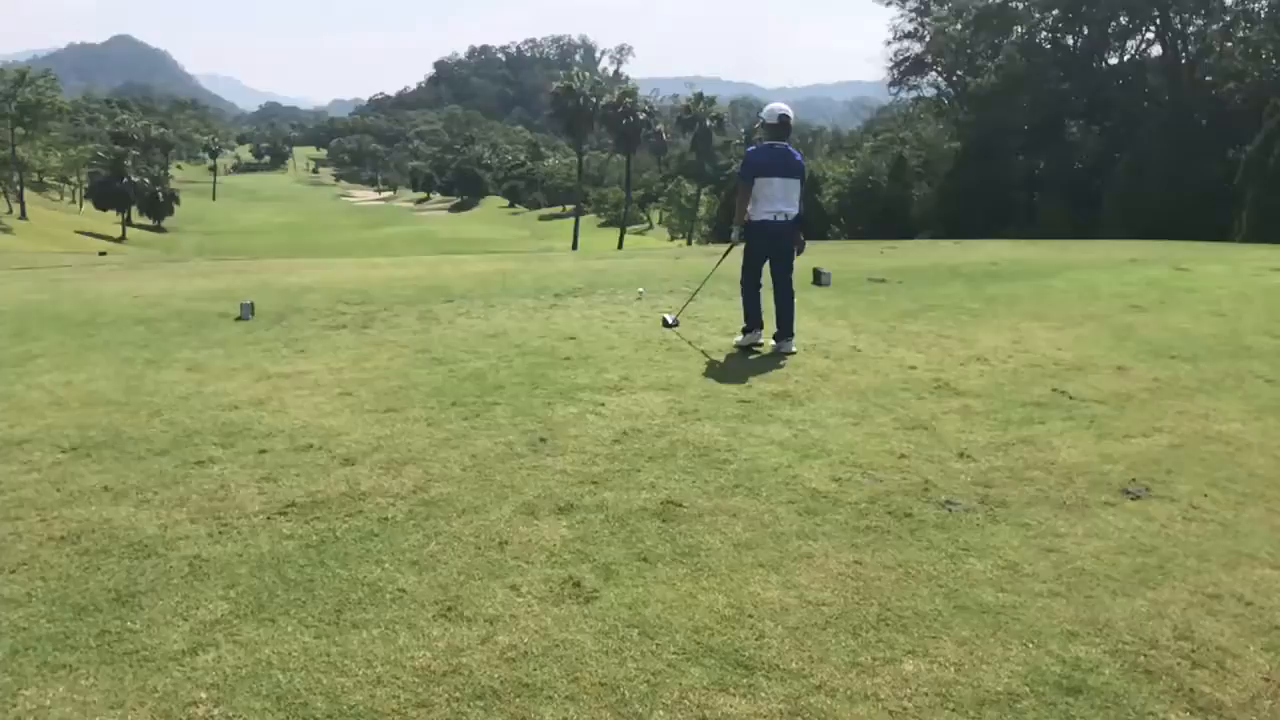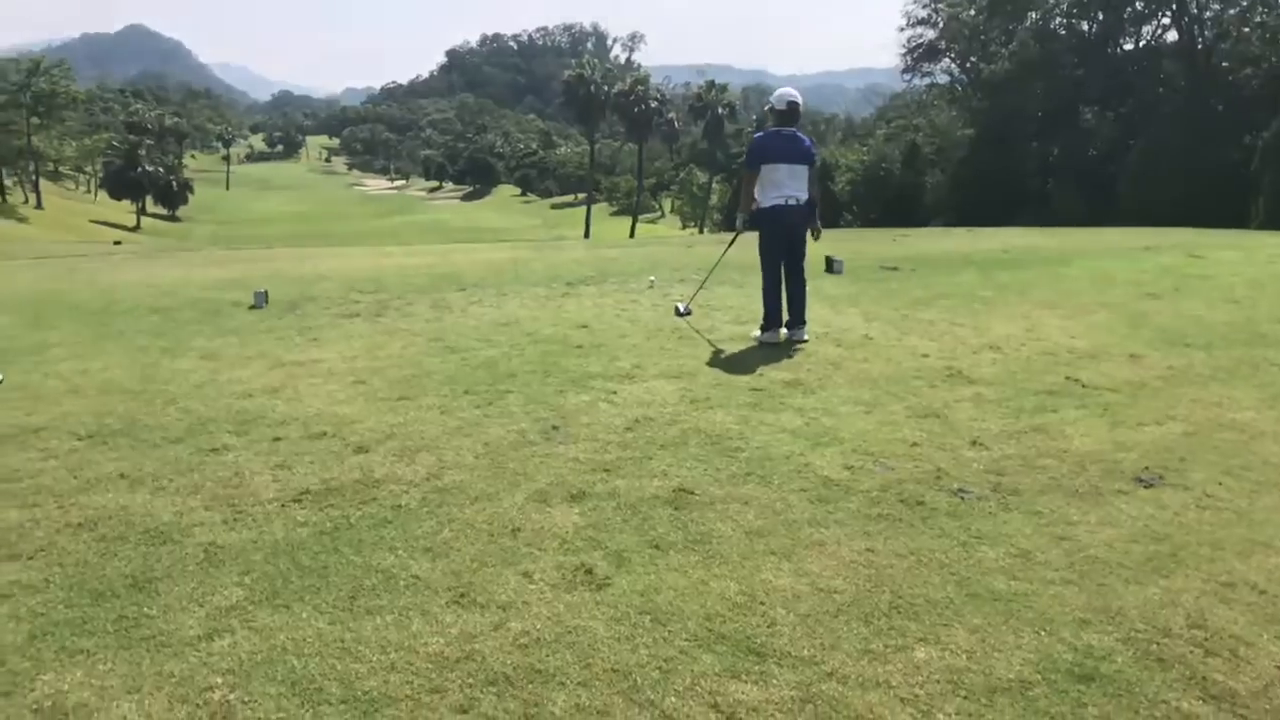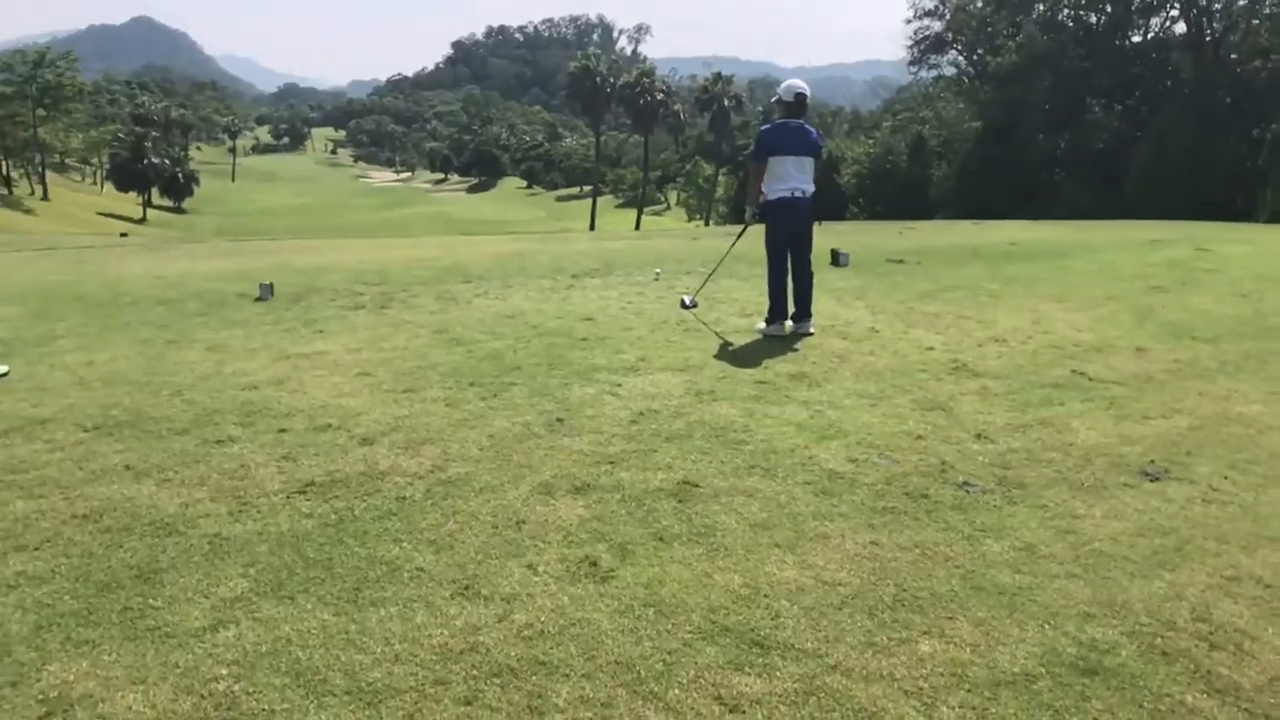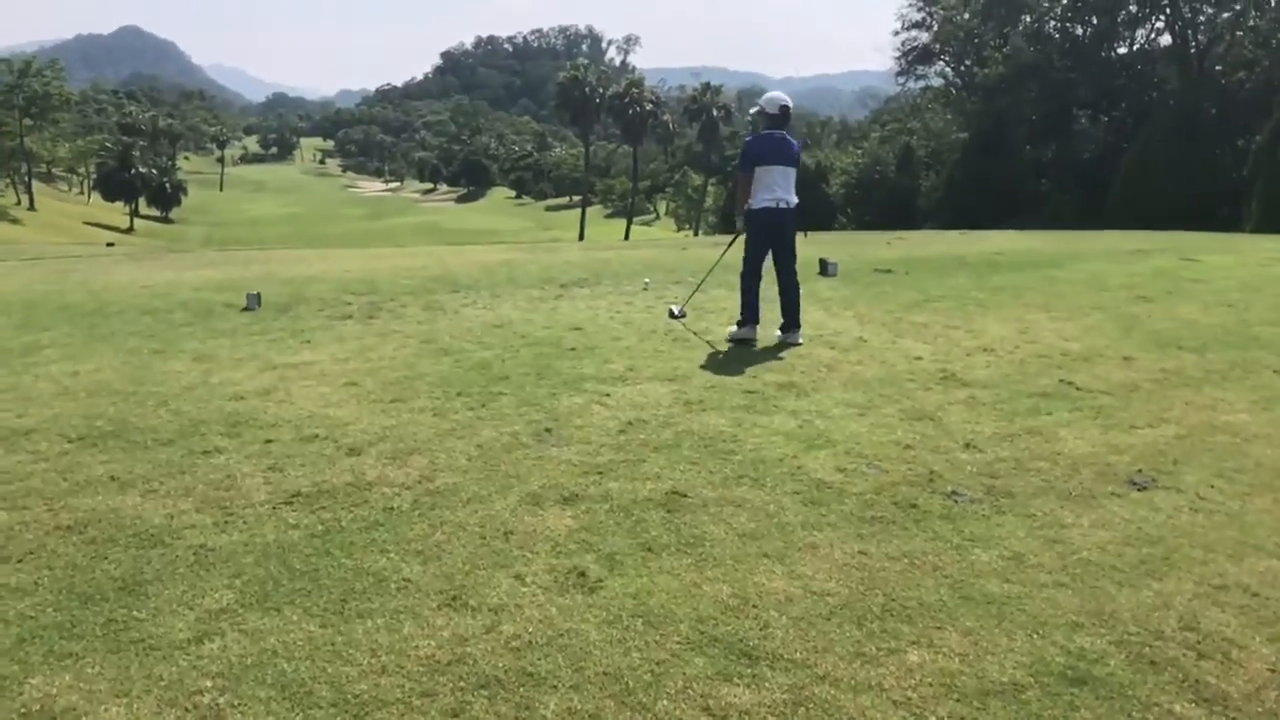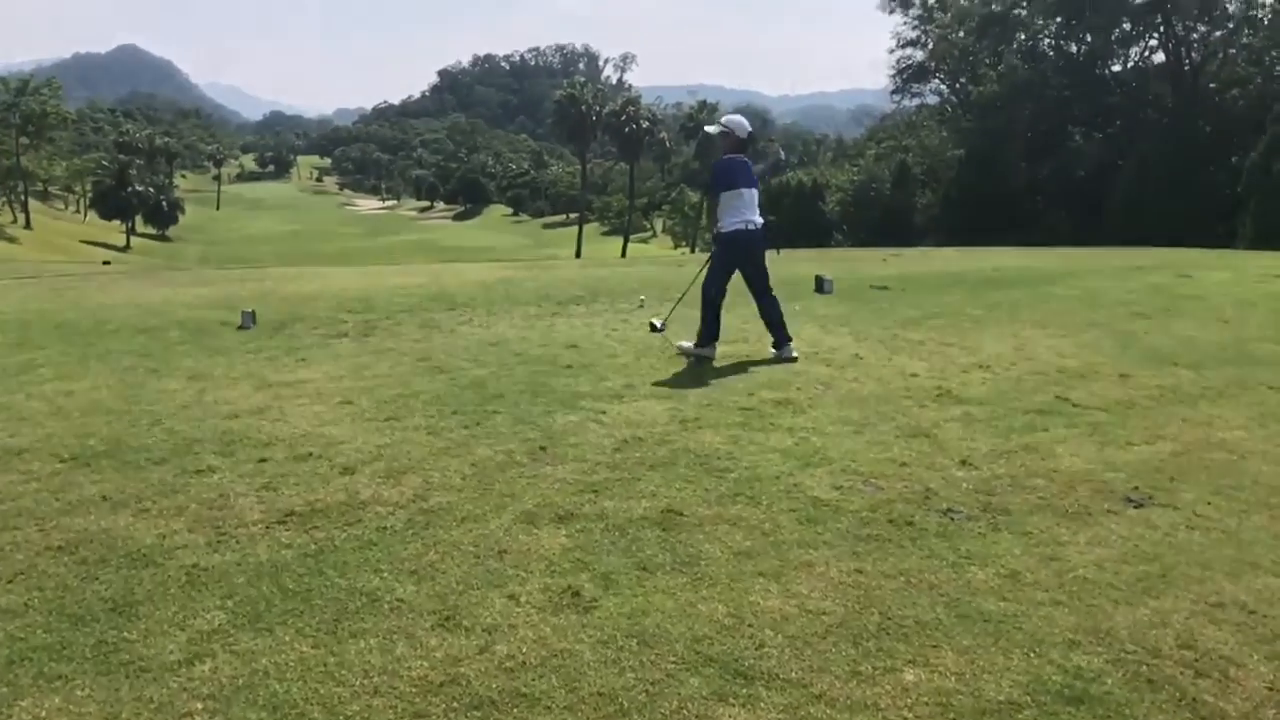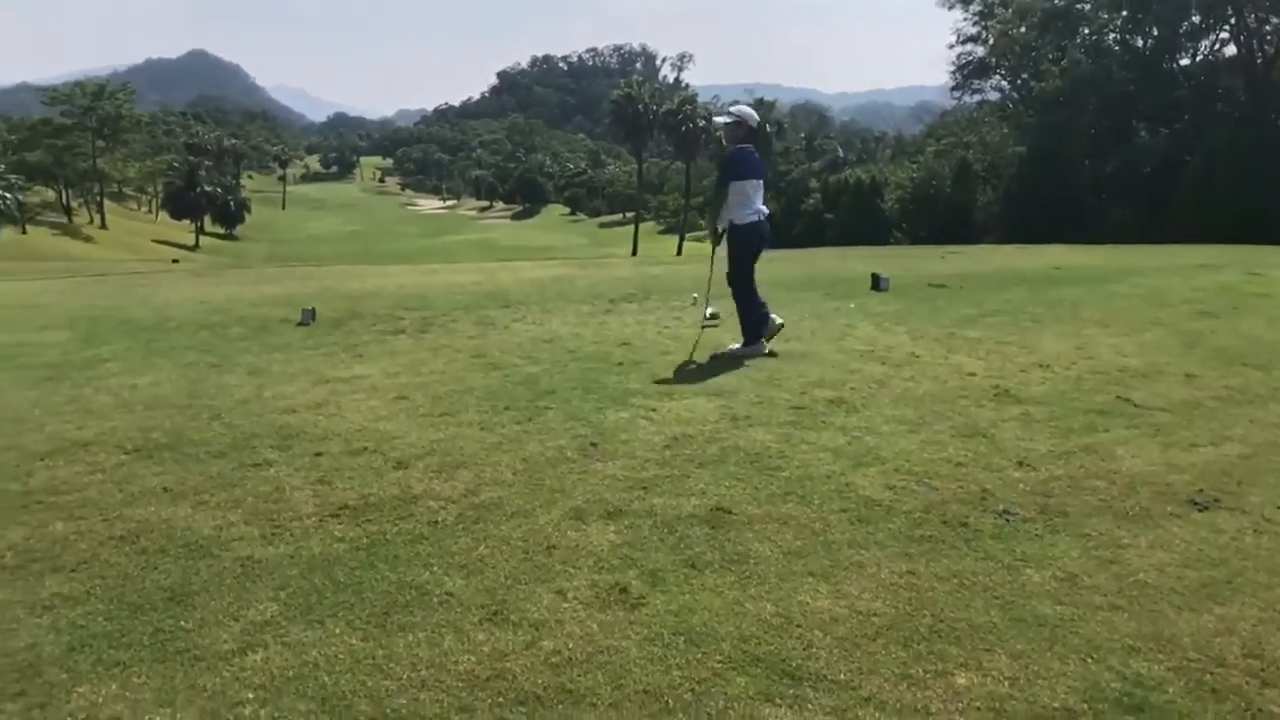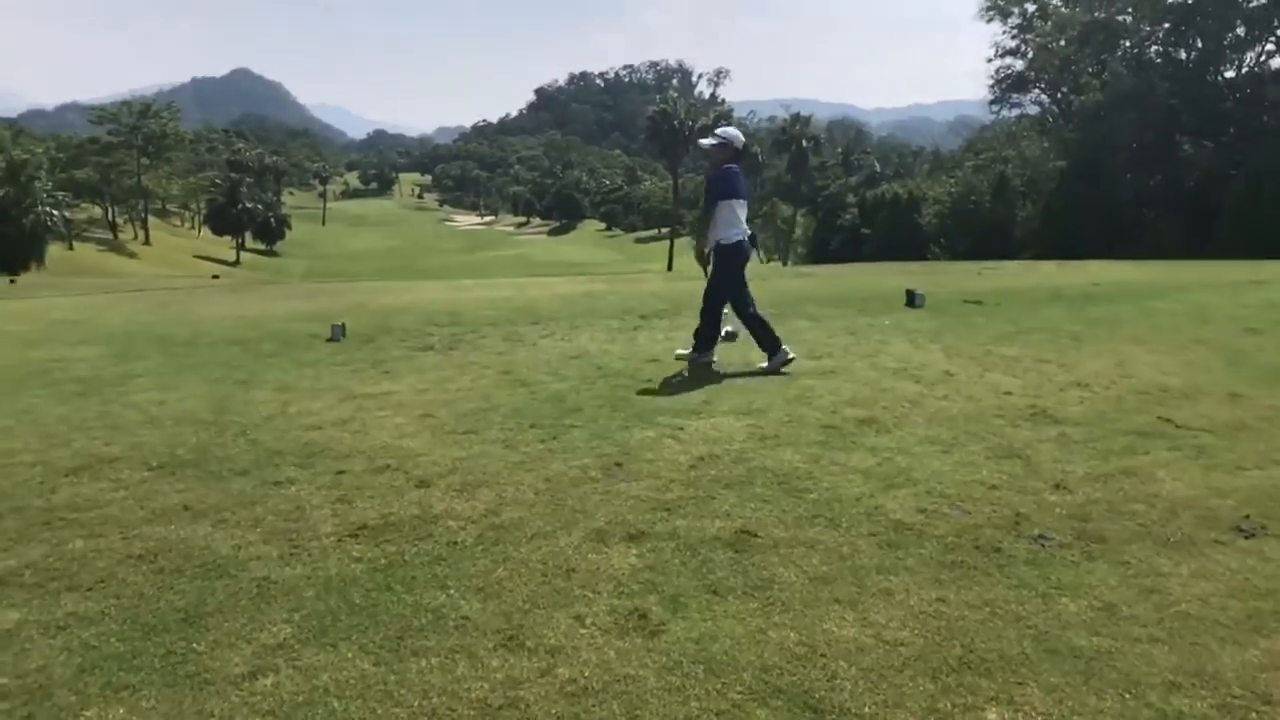
dt=0.3s
person 1, frame 1
left shoulder: (754, 155)
right shoulder: (797, 159)
left elbow: (744, 195)
right elbow: (800, 200)
left wrist: (737, 226)
right wrist: (798, 232)
left hip: (760, 225)
right hip: (786, 226)
left knee: (750, 279)
right knee: (783, 283)
left ankle: (753, 330)
right ankle: (785, 338)
person 1, frame 2
left shoulder: (760, 142)
right shoulder: (806, 144)
left elbow: (749, 182)
right elbow: (813, 184)
left wrist: (742, 213)
right wrist: (814, 217)
left hip: (770, 212)
right hip: (797, 212)
left knee: (771, 272)
right knee: (795, 271)
left ankle: (771, 327)
right ankle: (797, 326)
person 1, frame 3
left shoulder: (768, 134)
right shoulder: (813, 136)
left elbow: (756, 174)
right elbow: (814, 174)
left wrist: (751, 206)
left hip: (777, 204)
right hip: (804, 204)
left knee: (776, 264)
right knee: (802, 263)
left ankle: (776, 320)
right ankle: (803, 319)
person 1, frame 4
left shoulder: (753, 144)
right shoulder: (793, 147)
left elbow: (744, 184)
left wrist: (741, 214)
left hip: (761, 213)
right hip: (787, 213)
left knee: (751, 271)
right knee: (787, 273)
left ankle: (748, 325)
right ankle: (791, 329)
person 1, frame 5
left shoulder: (719, 168)
right shoulder: (747, 167)
left elbow: (713, 209)
left wrist: (718, 234)
left hip: (730, 238)
right hip: (754, 235)
left knee: (712, 291)
right knee: (762, 292)
left ankle: (706, 344)
right ankle: (784, 345)
person 1, frame 6
left shoulder: (733, 158)
right shoulder: (754, 158)
left elbow: (720, 198)
left wrist: (713, 226)
right wrist: (725, 225)
left hip: (742, 228)
right hip: (757, 225)
left knee: (740, 283)
right knee: (742, 281)
left ankle: (754, 341)
right ankle: (766, 321)
person 1, frame 7
left shoulder: (718, 178)
right shoulder: (737, 177)
left elbow: (707, 217)
left wrist: (699, 246)
right wrist: (708, 245)
left hip: (728, 249)
right hip: (738, 245)
left knee: (741, 304)
right knee: (713, 298)
left ankle: (776, 350)
right ankle: (702, 349)
